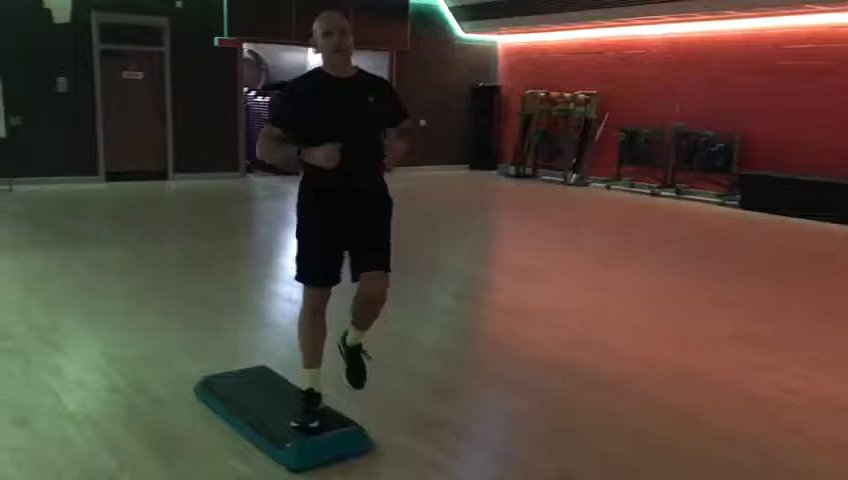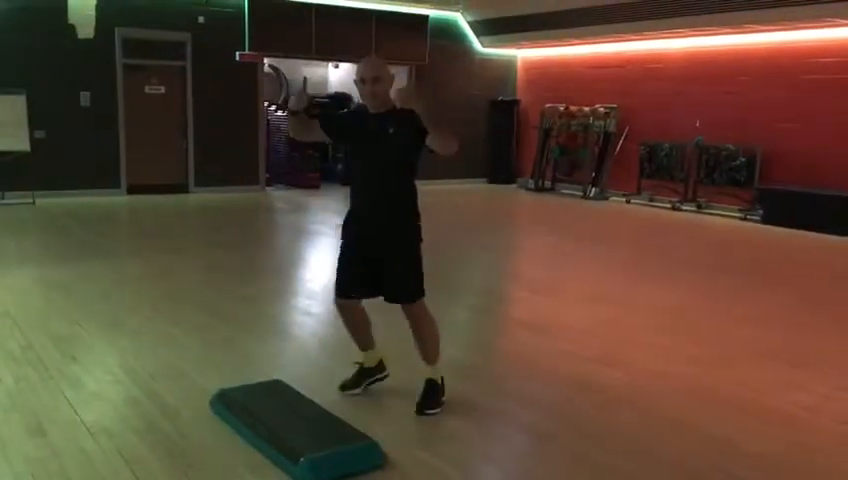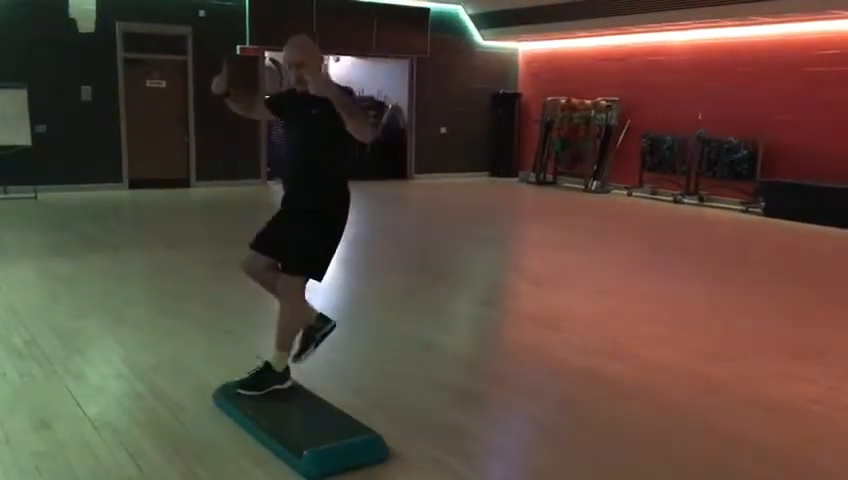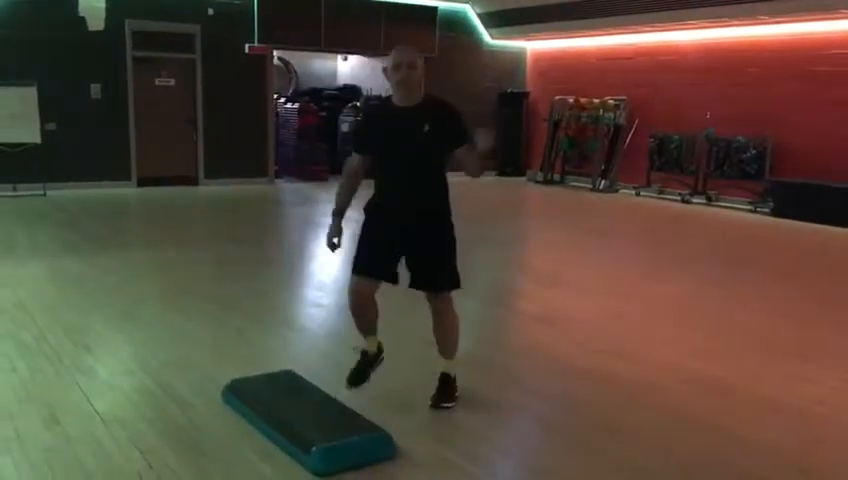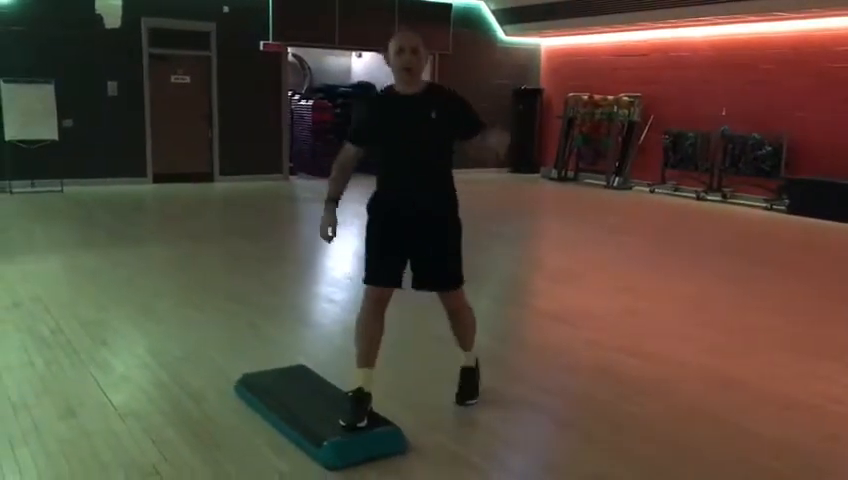
dt=1s
person 1, frame 1
left shoulder: (378, 88)
right shoulder: (302, 90)
left elbow: (404, 131)
right elbow: (265, 146)
left wrist: (400, 146)
right wrist: (307, 154)
left hip: (370, 202)
right hip: (320, 205)
left knee: (375, 288)
right knee: (315, 298)
left ankle: (352, 342)
right ankle: (312, 391)
person 1, frame 2
left shoulder: (408, 119)
right shoulder: (350, 120)
left elbow: (448, 148)
right elbow: (303, 132)
left wrist: (420, 111)
right wrist: (295, 110)
left hip: (399, 227)
right hip: (359, 224)
left knee: (413, 306)
right knee: (346, 301)
left ankle: (434, 380)
right ankle: (373, 364)
person 1, frame 3
left shoulder: (335, 100)
right shoulder: (292, 99)
left elbow: (366, 134)
right elbow: (252, 108)
left wrist: (332, 94)
right wrist: (226, 92)
left hip: (324, 207)
right hip: (295, 203)
left knee: (290, 283)
right knee: (255, 265)
left ankle: (278, 369)
right ankle: (313, 320)
person 1, frame 4
left shoulder: (443, 114)
right shoulder: (373, 118)
left elbow: (472, 167)
right elbow: (354, 170)
left wrist: (482, 149)
right wrist: (337, 216)
left hip: (432, 219)
right hip: (383, 215)
left knee: (440, 299)
right knee: (359, 290)
left ankle: (448, 375)
right ankle: (371, 349)
person 1, frame 5
left shoulder: (447, 102)
right shoulder: (375, 106)
left elbow: (479, 145)
right elbow: (347, 159)
left wrist: (496, 141)
right wrist: (331, 204)
left hip: (438, 215)
right hip: (388, 213)
left knee: (453, 298)
right knee: (375, 297)
left ankle: (470, 364)
right ankle: (362, 390)
